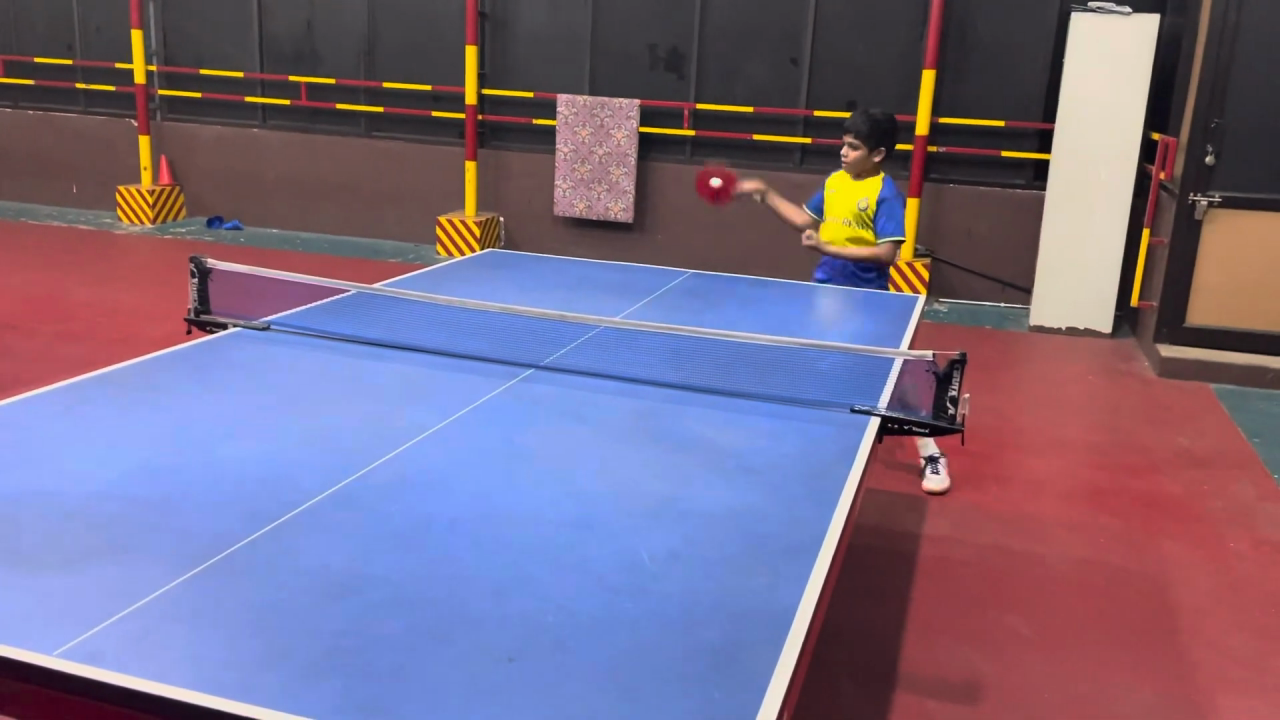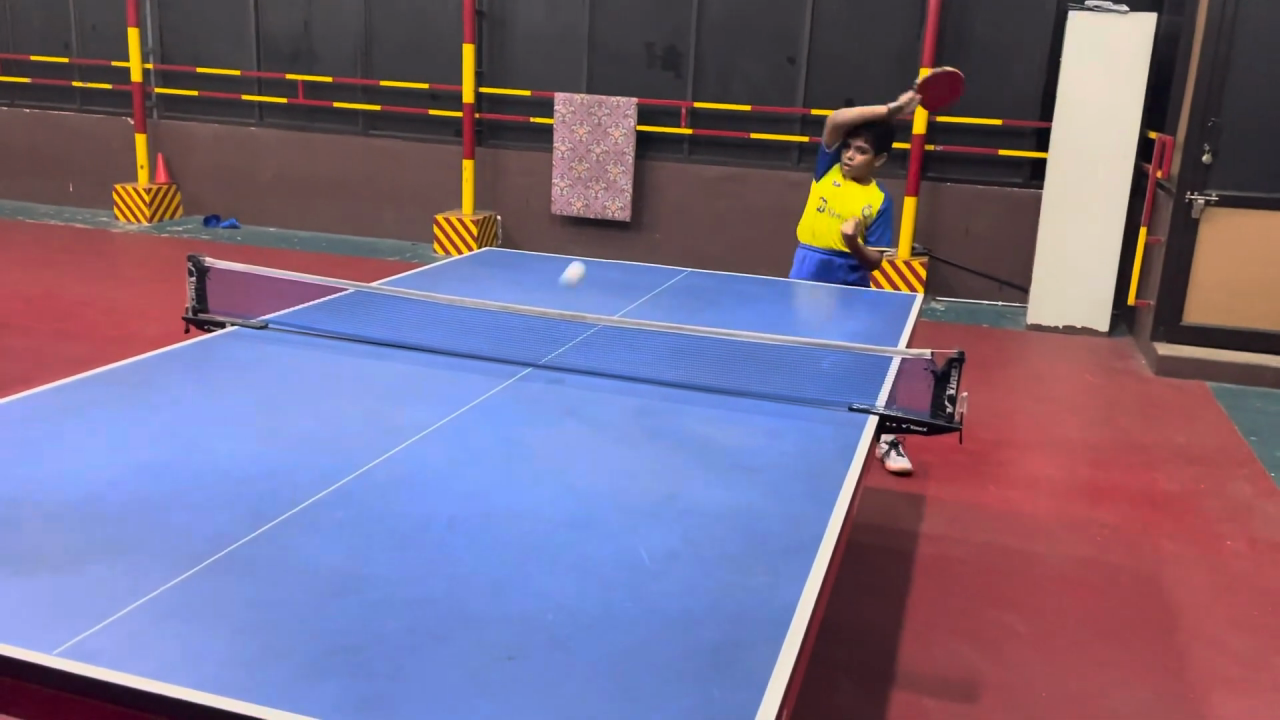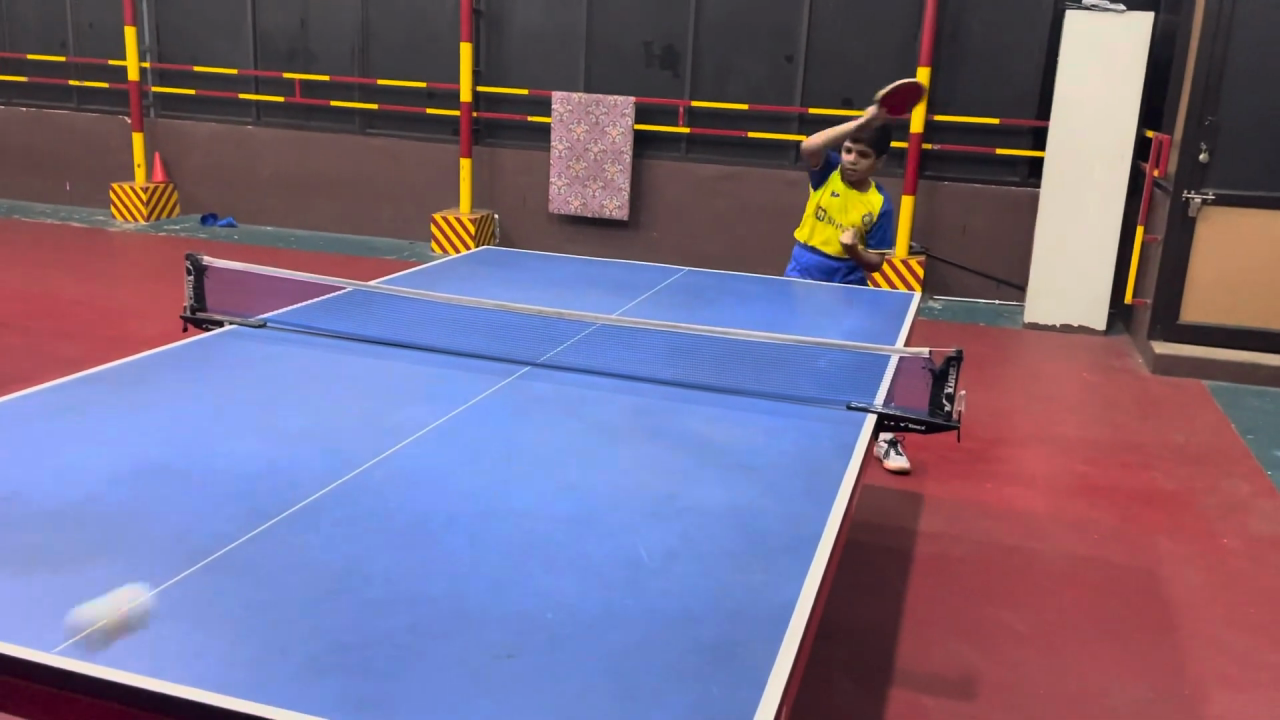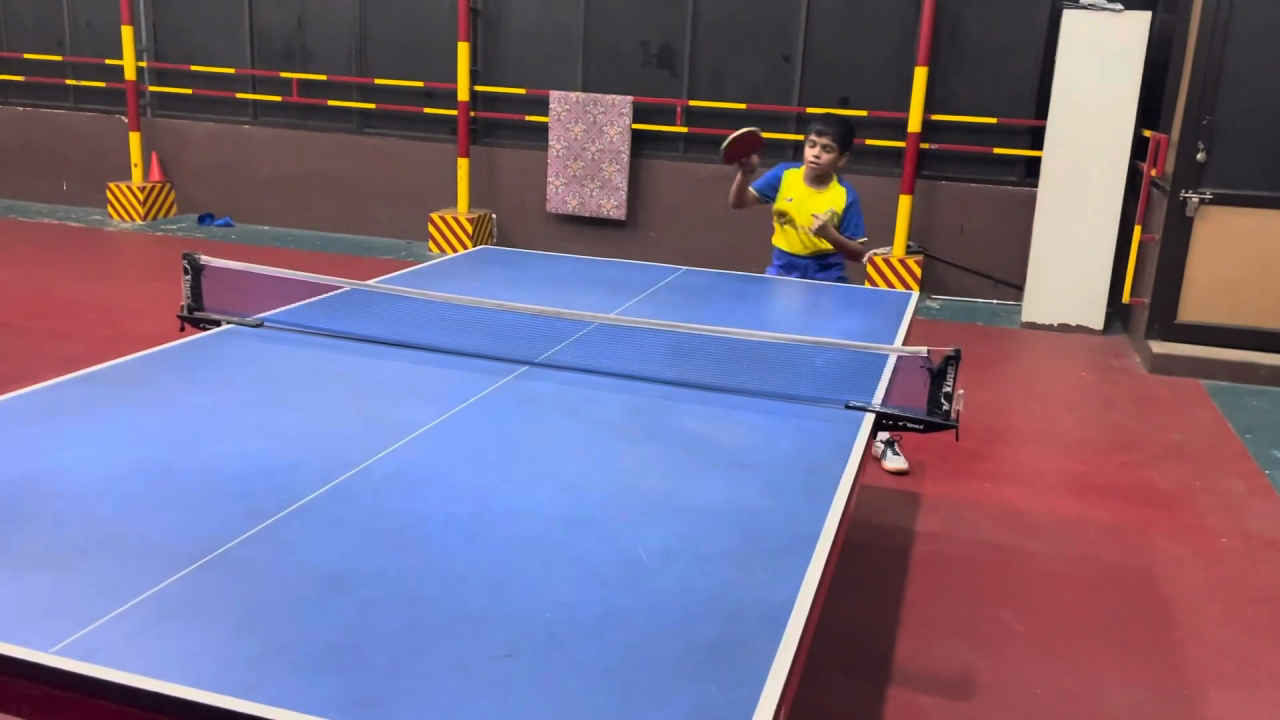
dt=0.2s
person 1, frame 1
left shoulder: (886, 193)
right shoulder: (834, 181)
left elbow: (887, 253)
right elbow: (805, 221)
left wrist: (833, 248)
right wrist: (764, 193)
left hip: (864, 291)
right hip: (827, 288)
person 1, frame 2
left shoulder: (880, 200)
right shoulder: (830, 167)
left elbow: (875, 260)
right elbow: (834, 122)
left wrist: (854, 245)
right wrist: (891, 109)
left hip: (849, 288)
right hip: (805, 281)
left ankle: (888, 440)
person 1, frame 3
left shoulder: (880, 202)
right shoulder: (826, 170)
left elbow: (876, 263)
right elbow: (808, 147)
left wrist: (855, 251)
right wrist: (863, 122)
left hip: (848, 286)
right hip: (803, 278)
left ankle: (886, 438)
person 1, frame 4
left shoulder: (846, 196)
right shoulder: (784, 176)
left elbow: (858, 252)
right elbow: (738, 202)
left wrist: (831, 235)
right wrist: (744, 172)
left hip: (827, 281)
right hip: (783, 275)
left ankle: (883, 437)
